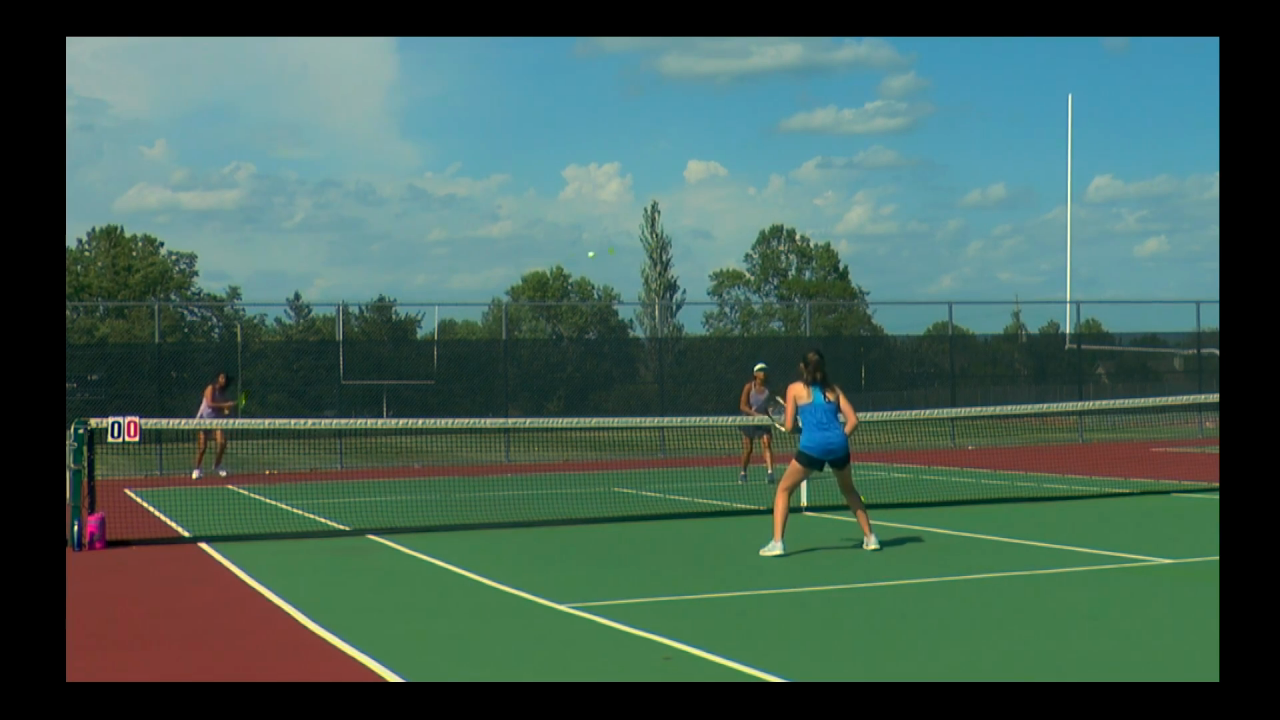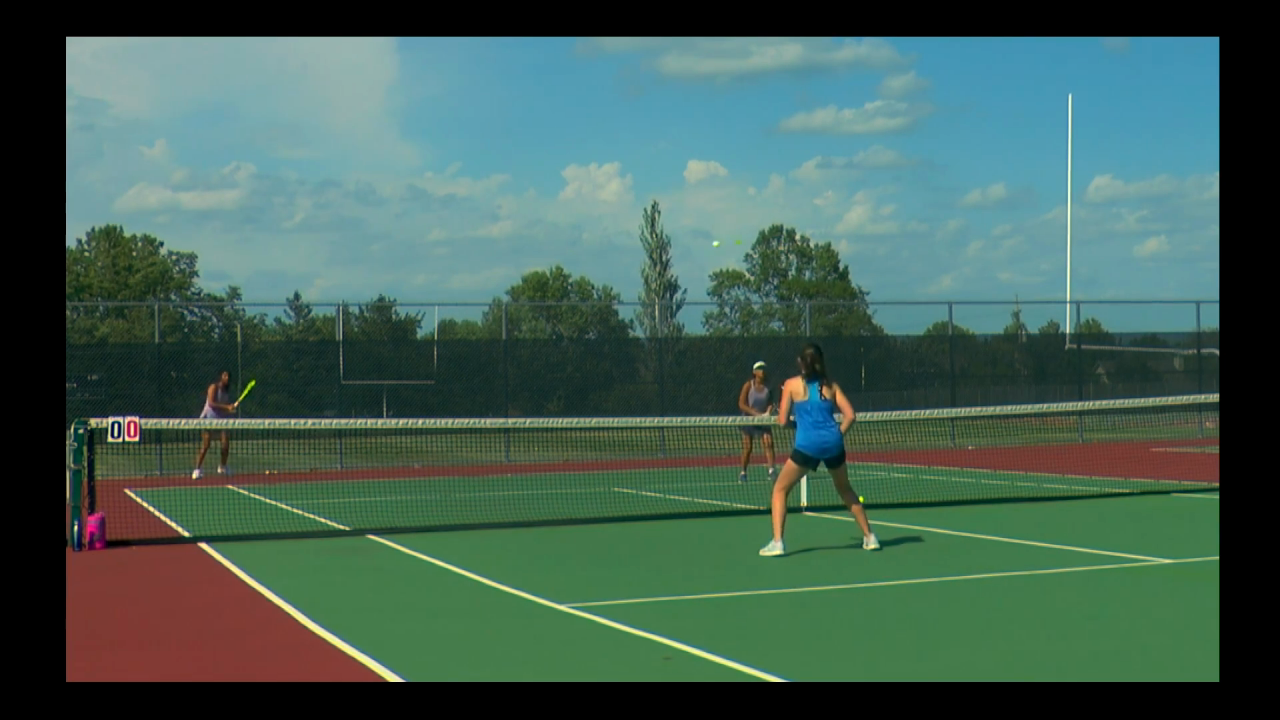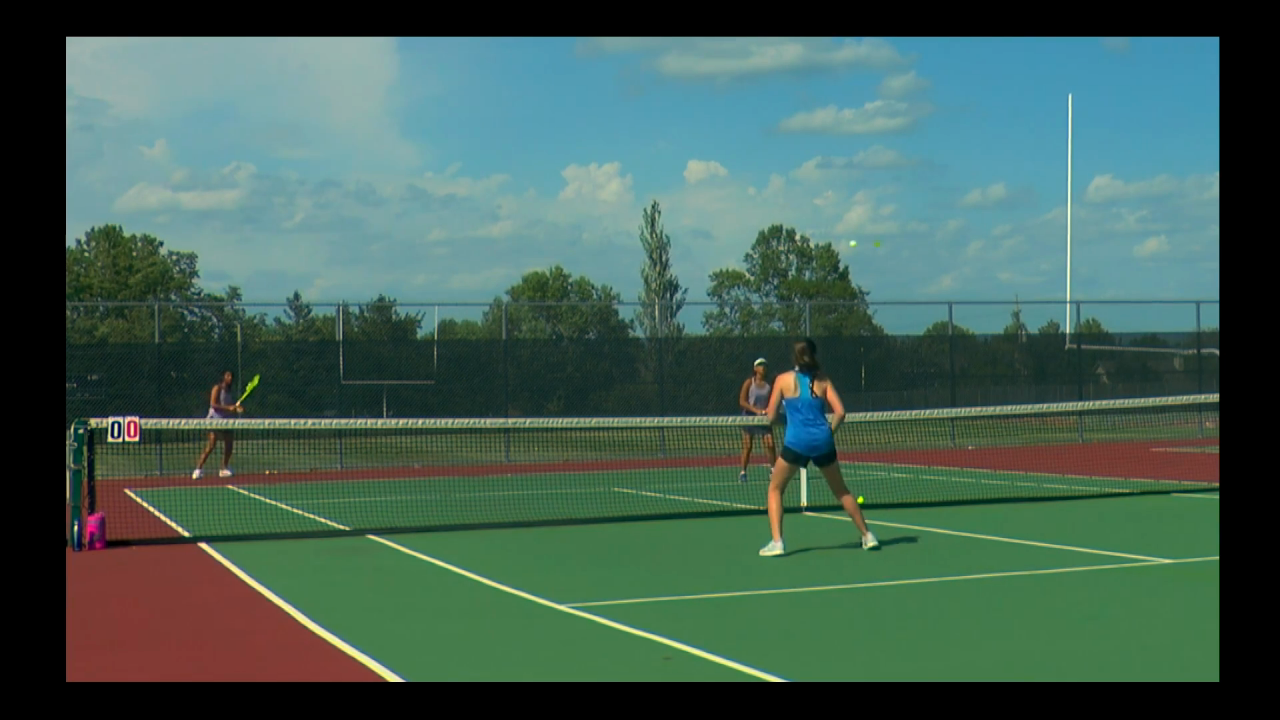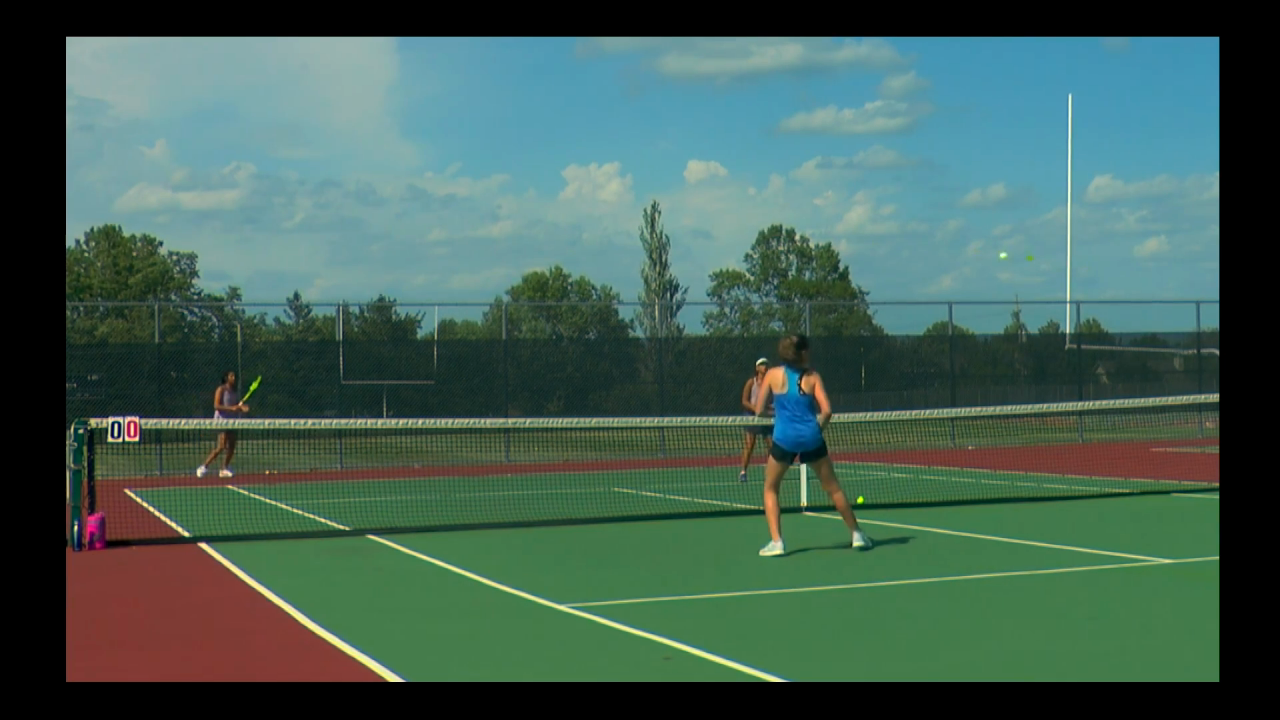
dt=0.1s
person 1, frame 1
left shoulder: (795, 388)
right shoulder: (833, 389)
left elbow: (789, 426)
right elbow: (853, 420)
left hip: (812, 447)
right hip: (838, 445)
left knee: (783, 490)
right knee: (848, 490)
left ankle: (777, 542)
right ankle: (870, 537)
person 1, frame 2
left shoulder: (791, 384)
right shoulder: (830, 384)
left elbow: (783, 421)
right elbow: (850, 415)
left hip: (807, 445)
right hip: (833, 443)
left knee: (780, 490)
right knee: (846, 491)
left ankle: (777, 543)
right ankle: (869, 537)
person 1, frame 3
left shoulder: (783, 380)
right shoulder: (823, 380)
left elbow: (771, 416)
right elbow: (840, 412)
right wrist: (829, 431)
left hip: (796, 442)
right hip: (821, 441)
left knee: (775, 489)
right knee: (840, 490)
left ankle: (776, 542)
right ankle: (867, 536)
person 1, frame 4
left shoulder: (772, 375)
right shoulder: (813, 377)
left elbow: (759, 410)
right elbow: (826, 411)
right wrist: (819, 428)
left hip: (783, 440)
right hip: (810, 438)
left knee: (770, 489)
right knee: (832, 487)
left ankle: (776, 542)
right ankle: (856, 534)
